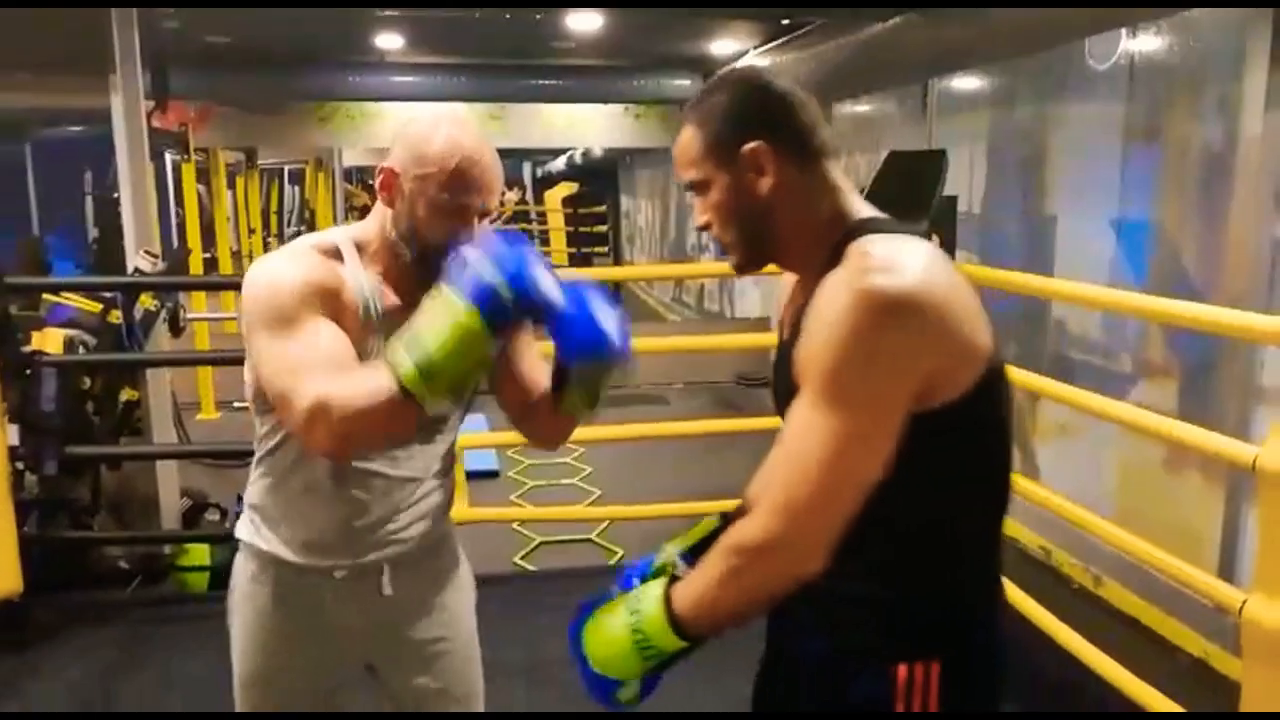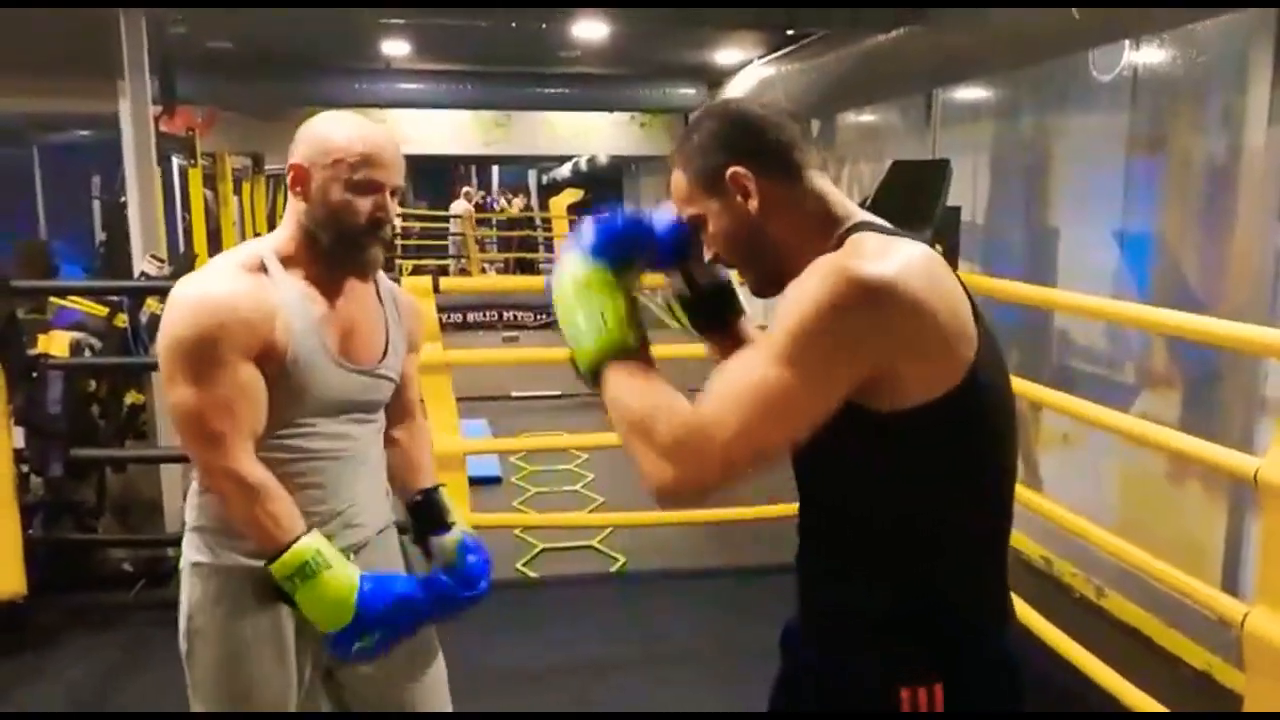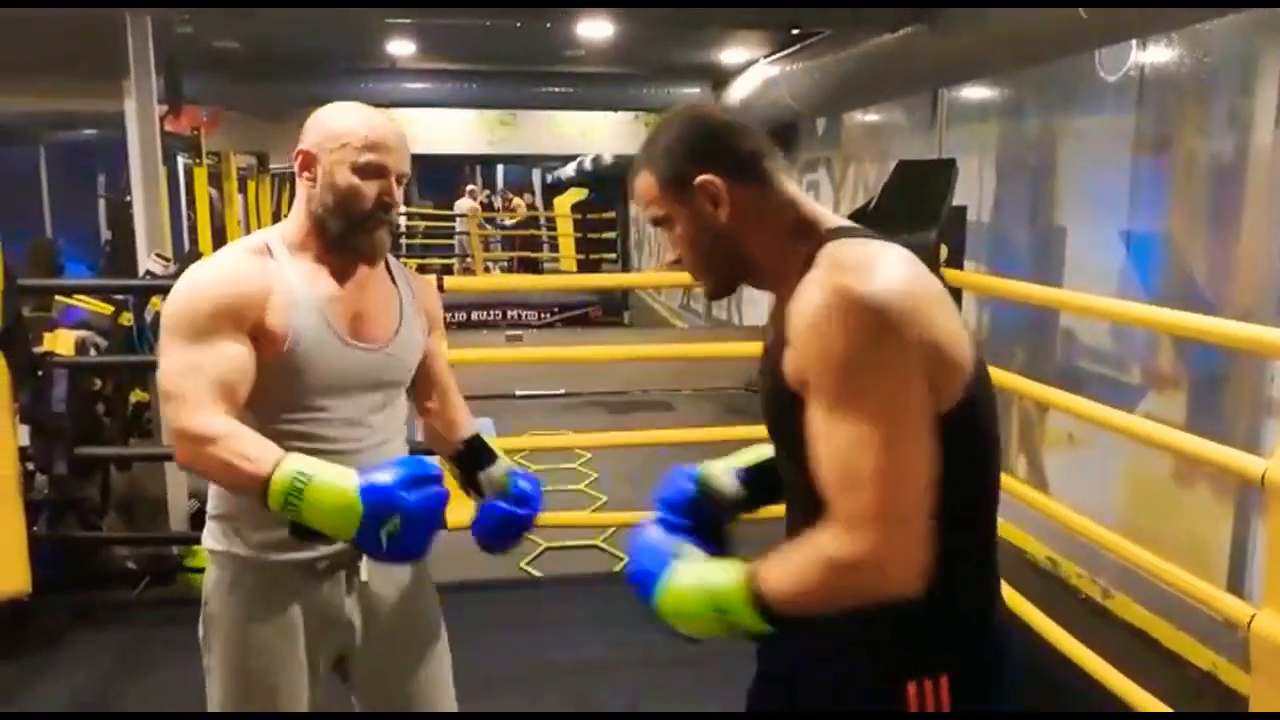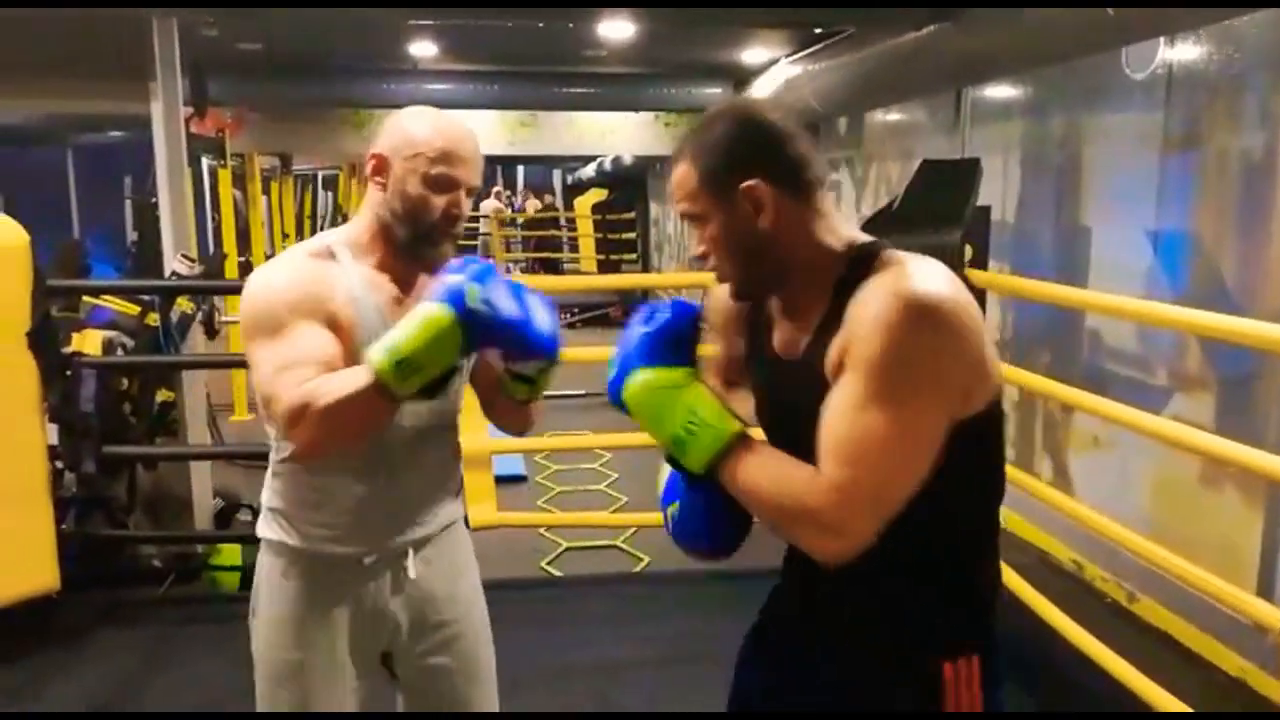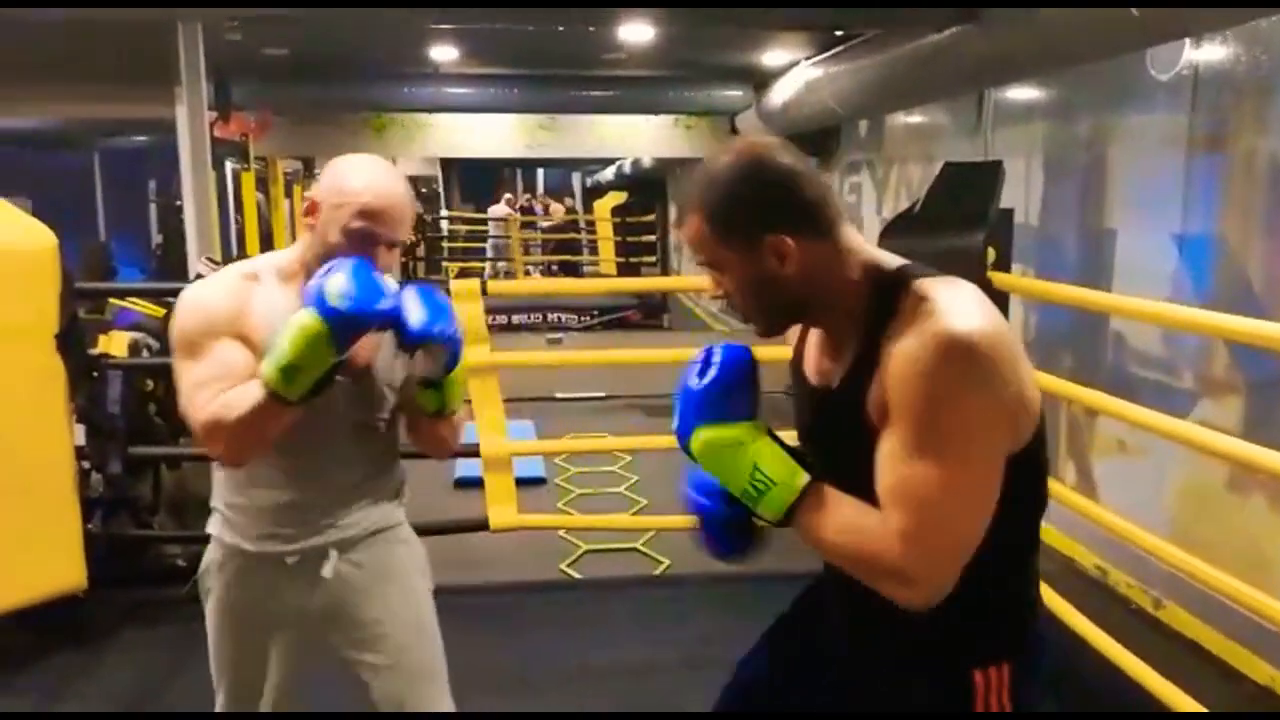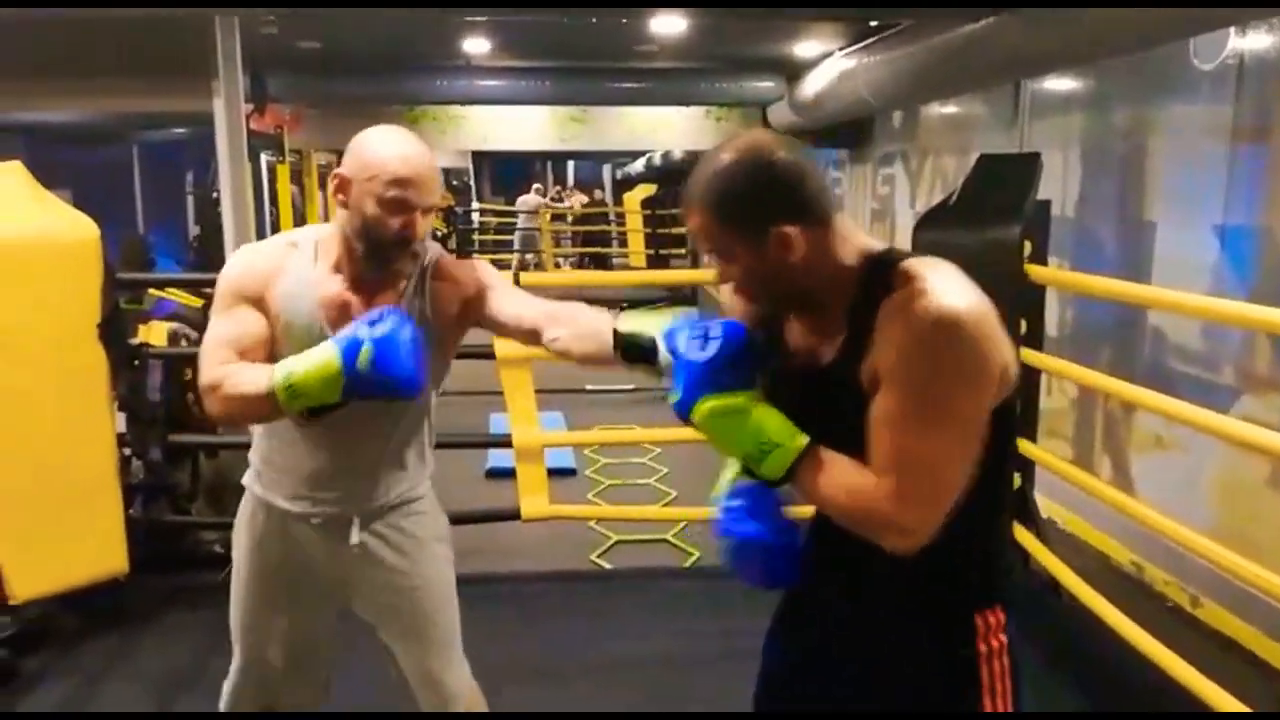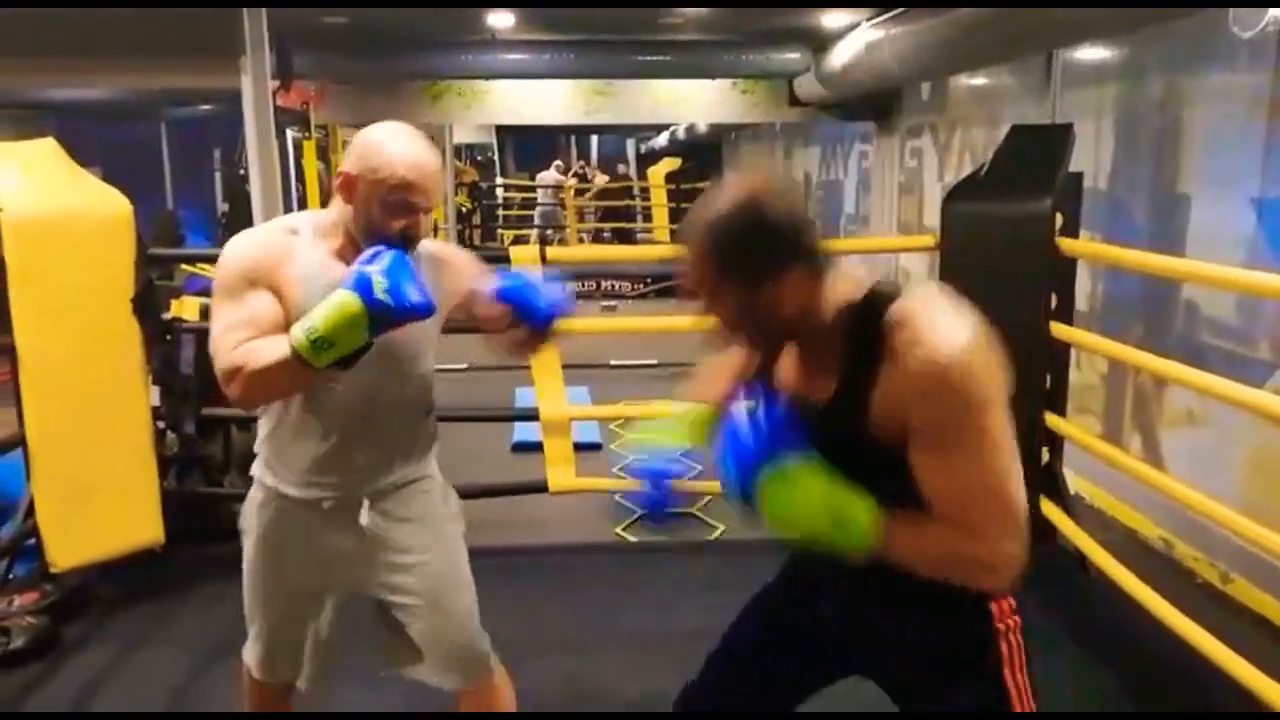
dt=0.5s
person 1, frame 1
left shoulder: (878, 293)
right shoulder: (817, 286)
left elbow: (784, 542)
left wrist: (654, 624)
right wrist: (685, 559)
left hip: (907, 665)
right hip: (830, 627)
person 1, frame 2
left shoulder: (862, 284)
right shoulder: (852, 279)
left elbow: (681, 462)
right elbow: (750, 401)
left wrist: (601, 342)
right wrist: (704, 298)
left hip: (918, 677)
person 1, frame 3
left shoulder: (848, 298)
right shoulder: (810, 292)
left elbow: (879, 557)
left wrist: (721, 594)
right wrist: (725, 485)
left hip: (905, 671)
right hip: (828, 641)
person 1, frame 4
left shoulder: (909, 306)
right shoulder: (749, 297)
left elbow: (837, 524)
left wrist: (697, 433)
left hip: (918, 658)
right hip: (805, 616)
person 1, frame 5
left shoulder: (945, 344)
right shoulder: (813, 324)
left elbow: (916, 571)
left wrist: (758, 469)
right wrist: (737, 460)
left hip: (952, 662)
right hip: (841, 616)
person 1, frame 6
left shoulder: (933, 317)
right shoulder: (771, 302)
left elbow: (903, 520)
left wrist: (760, 440)
left hip: (940, 618)
right hip: (832, 590)
person 1, frame 7
left shoulder: (931, 356)
right shoulder: (771, 332)
left elbow: (994, 557)
left wrist: (837, 517)
left hip: (946, 611)
right hip: (835, 574)
right knee: (705, 706)
person 2, frame 1
left shoulder: (494, 287)
right shoulder: (297, 279)
left elbow: (544, 426)
right elbow: (330, 424)
left wrist: (585, 363)
right wrist: (462, 332)
left hip: (419, 570)
right hip: (295, 576)
person 2, frame 2
left shoulder: (394, 304)
right shoulder: (221, 302)
right elbow: (229, 470)
left wrist: (442, 536)
right wrist: (331, 590)
left hip: (366, 572)
right hip: (247, 586)
person 2, frame 3
left shoulder: (411, 289)
right shoulder: (226, 285)
left elbow: (437, 402)
right elbow: (195, 434)
left wrist: (491, 476)
right wrist: (339, 500)
left hip: (389, 564)
right hip: (269, 575)
person 2, frame 4
left shoulder: (467, 283)
right shoulder: (294, 283)
left elbow: (511, 417)
right elbow: (307, 426)
left wrist: (529, 361)
right wrist: (433, 335)
left hip: (436, 553)
right hip: (316, 568)
left knee: (466, 705)
person 2, frame 5
left shoulder: (403, 310)
right shoulder: (219, 301)
left elbow: (441, 444)
right elbow: (224, 438)
left wrist: (435, 369)
right wrist: (312, 343)
left hip: (374, 551)
right hip: (256, 560)
left knee: (426, 707)
right knee: (245, 712)
person 2, frame 6
left shoulder: (451, 280)
right shoulder: (262, 270)
left elbow: (550, 322)
right elbow: (220, 396)
left wrist: (645, 338)
right wrist: (333, 369)
left hip: (396, 521)
right hip: (283, 522)
left knee: (449, 693)
right knee: (257, 696)
person 2, frame 7
left shoulder: (443, 266)
right shoulder: (262, 255)
left elbow: (505, 307)
right elbow: (241, 379)
left wrist: (532, 307)
right wrist: (347, 316)
left hip: (405, 500)
right hip: (295, 506)
left knee: (472, 662)
right knee: (273, 666)
